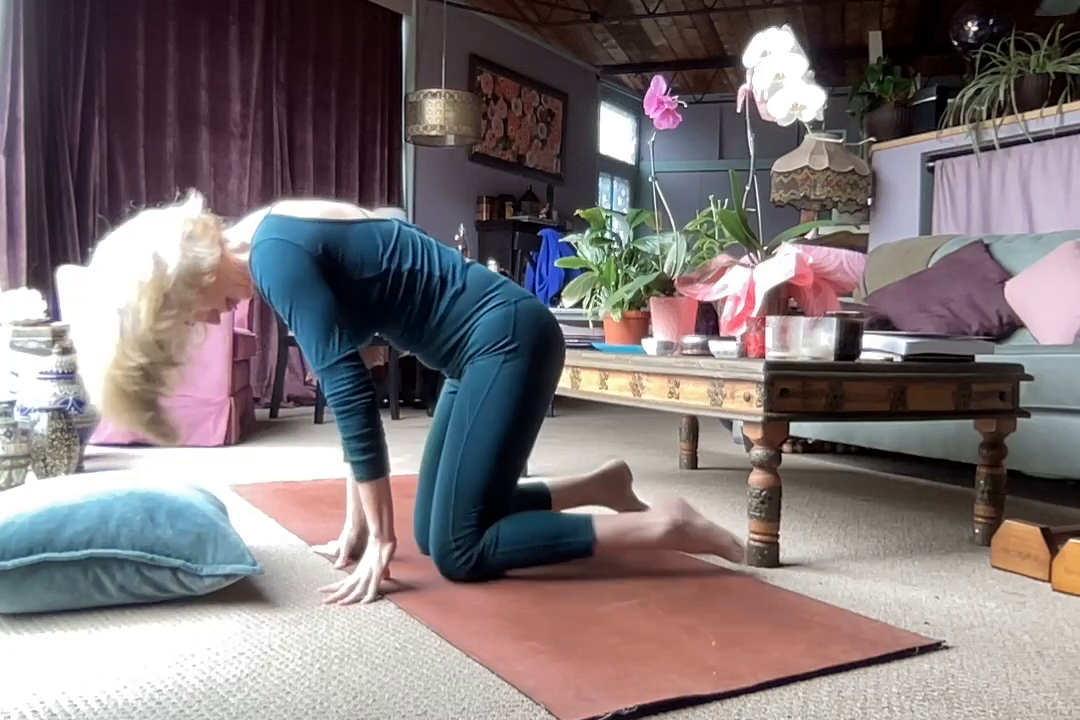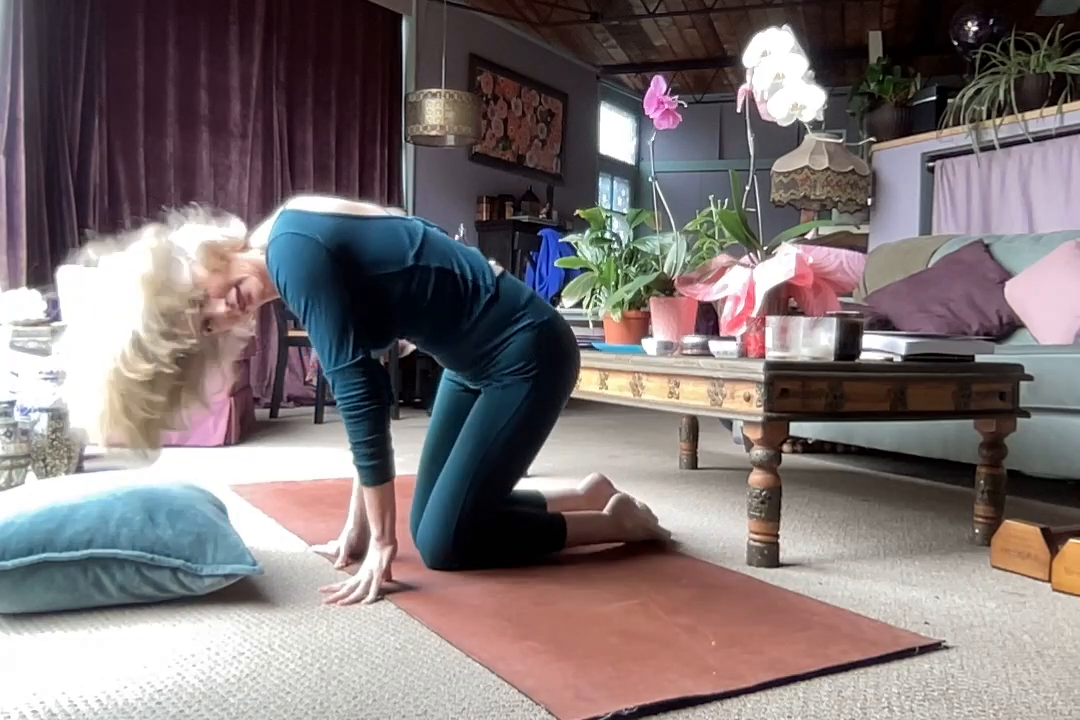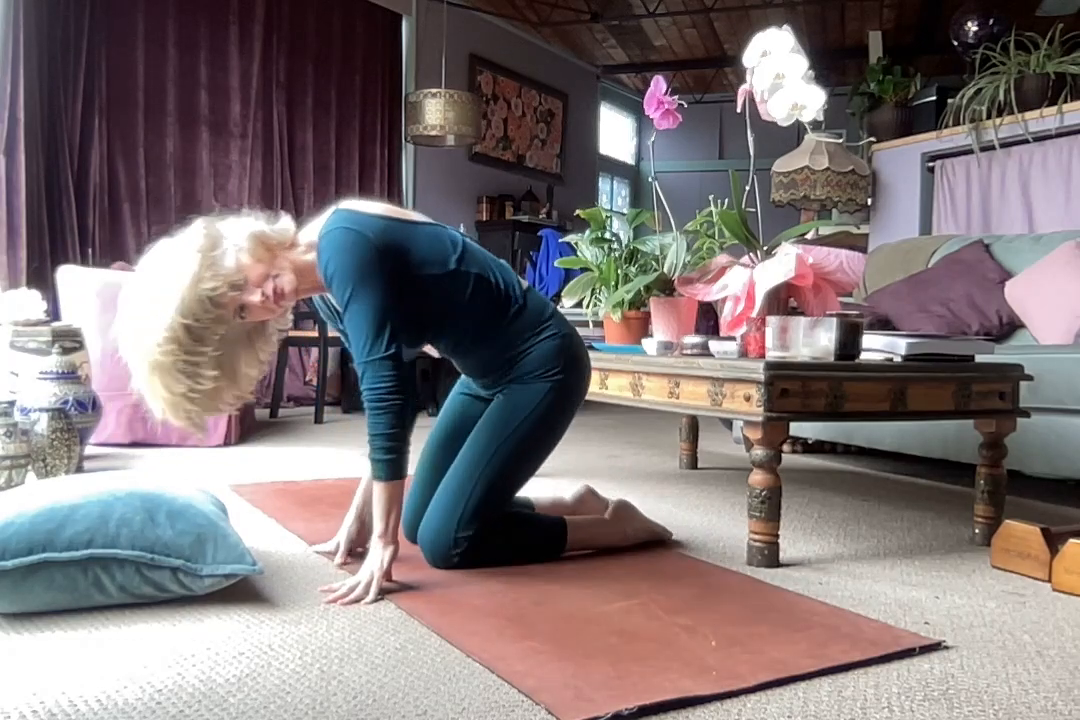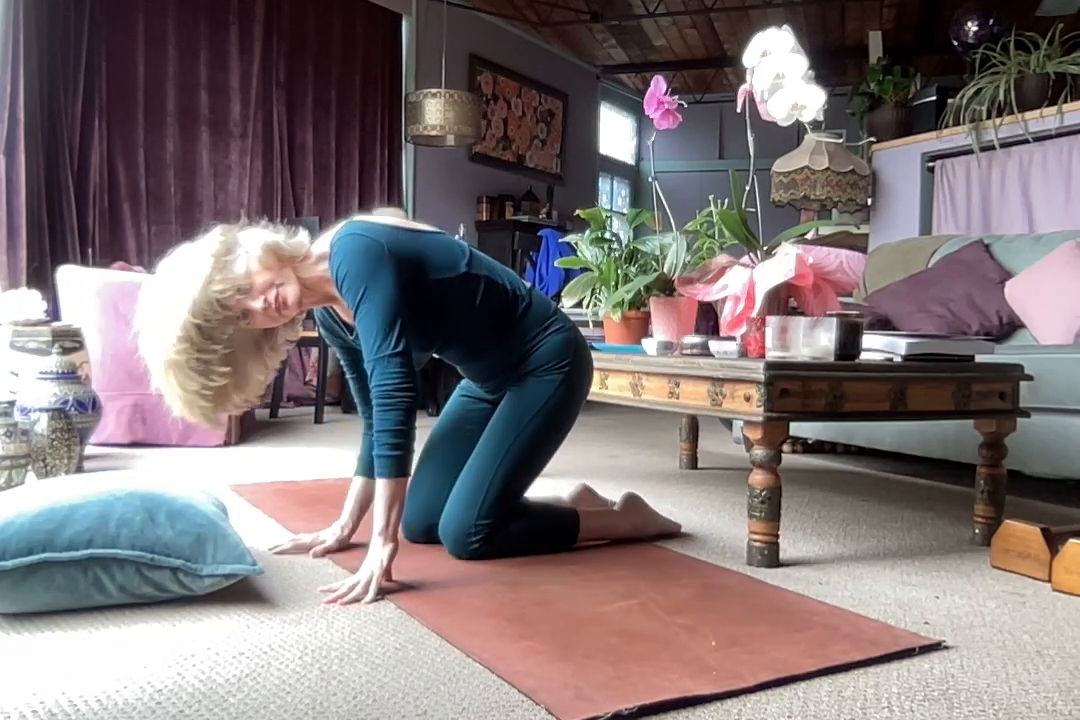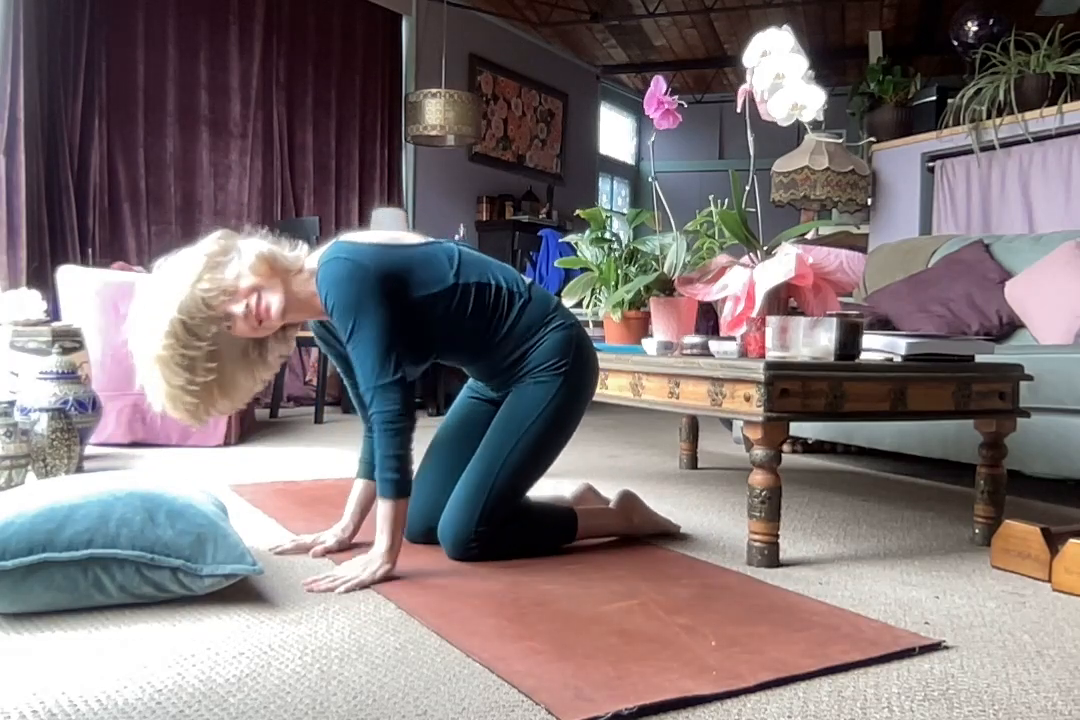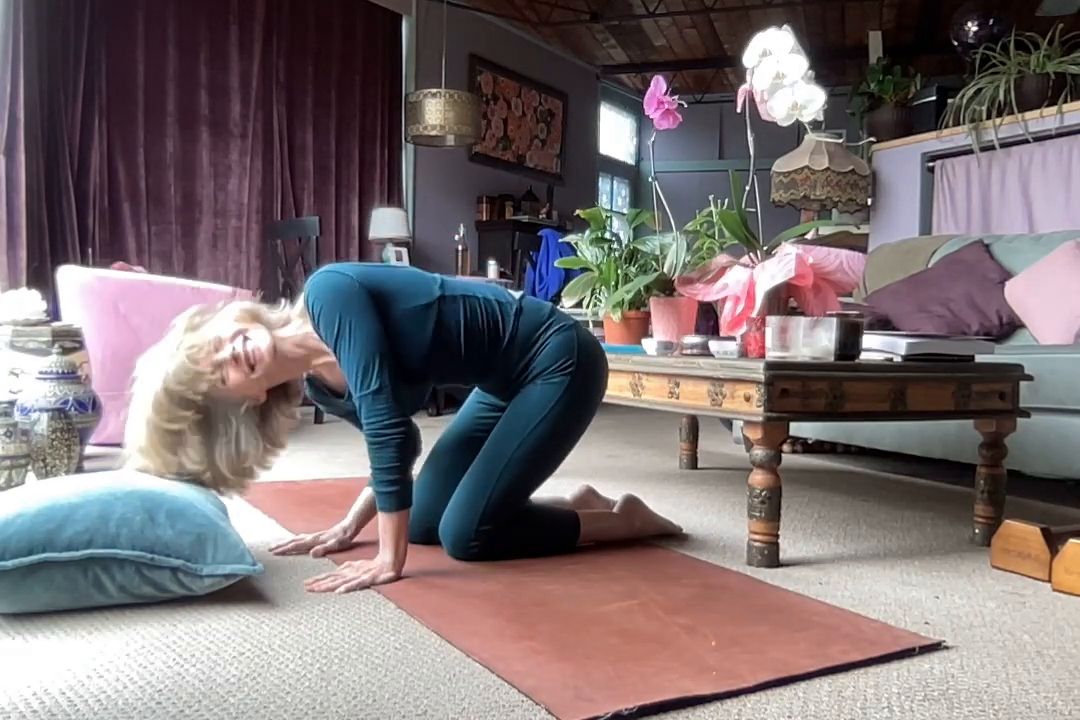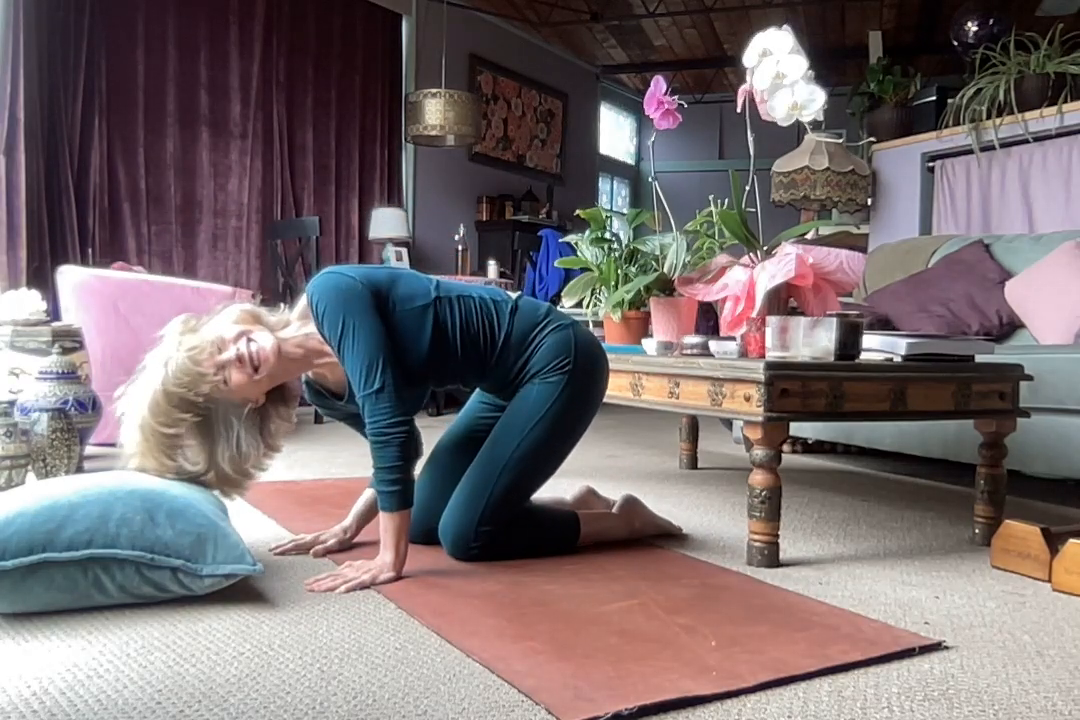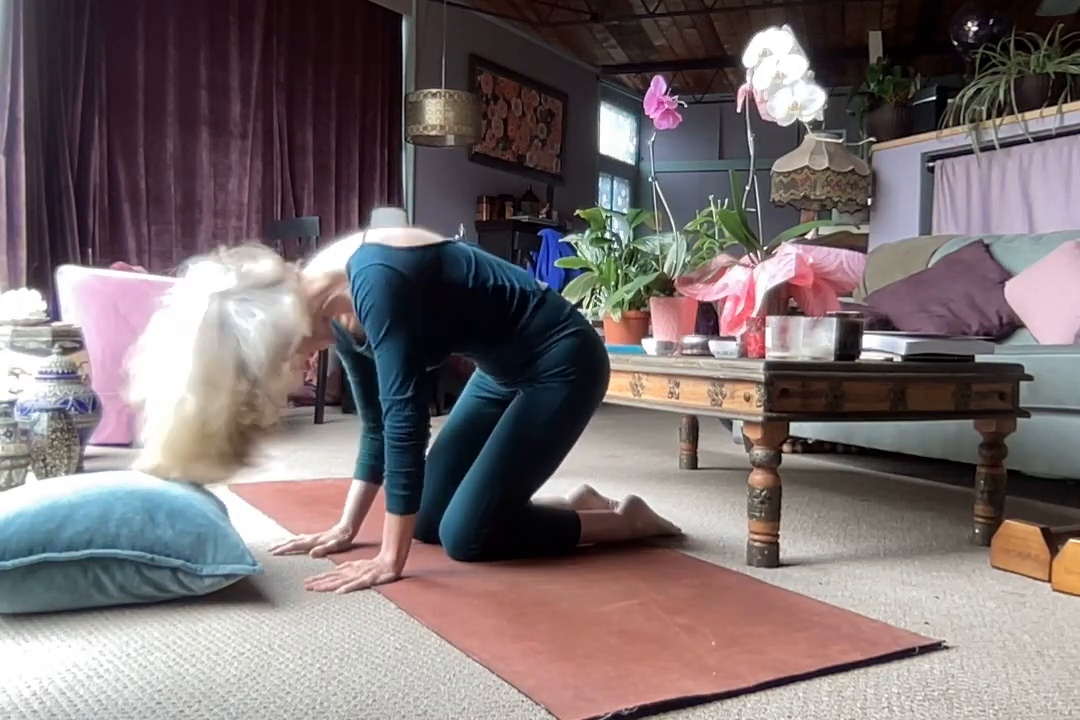
dt=0.5s
person 1, frame 1
left shoulder: (273, 254)
right shoulder: (282, 243)
left elbow: (349, 389)
right elbow: (349, 387)
left wrist: (379, 539)
right wrist: (358, 522)
left hip: (506, 339)
right hip: (485, 347)
left knee: (457, 551)
right knee: (438, 528)
left ankle: (663, 525)
right ankle: (598, 486)
person 1, frame 2
left shoulder: (293, 251)
right shoulder: (286, 267)
left elbow: (358, 393)
right elbow: (363, 390)
left wrist: (380, 544)
right wrist: (362, 524)
left hip: (526, 351)
right hip: (475, 358)
left knee: (445, 543)
right knee: (435, 513)
left ankle: (617, 520)
right ankle: (587, 496)
person 1, frame 3
left shoulder: (342, 244)
right shoulder: (326, 295)
left elbow: (386, 391)
right elbow: (389, 396)
left wrist: (383, 543)
right wrist: (362, 515)
left hip: (540, 364)
right hip: (489, 372)
left knee: (446, 542)
right knee: (419, 519)
left ankle: (616, 526)
right ankle: (575, 505)
person 1, frame 4
left shoulder: (353, 253)
right shoulder: (329, 316)
left elbow: (396, 392)
right elbow: (378, 415)
left wrist: (383, 543)
right wrist: (345, 525)
left hip: (545, 361)
right hip: (488, 378)
left knee: (466, 534)
right knee: (419, 523)
left ankle: (626, 517)
right ankle: (576, 504)
person 1, frame 5
left shoulder: (341, 273)
right shoulder: (327, 325)
left elbow: (393, 410)
right elbow: (380, 424)
left wrist: (383, 554)
right wrist: (346, 526)
left hip: (549, 360)
right hip: (497, 376)
left knee: (464, 536)
right knee: (421, 524)
left ankle: (621, 516)
right ankle: (577, 502)
person 1, frame 6
left shoulder: (328, 294)
right shoulder: (321, 388)
left elbow: (386, 425)
right elbow: (396, 441)
left wrist: (389, 561)
right wrist: (347, 527)
left hip: (557, 362)
right hip: (506, 382)
left knee: (467, 535)
right knee: (423, 522)
left ankle: (625, 519)
right ankle: (578, 505)
person 1, frame 7
left shoulder: (331, 295)
right shoulder: (321, 390)
left elbow: (390, 424)
right elbow: (397, 443)
left wrist: (390, 560)
right wrist: (348, 527)
left hip: (557, 360)
right hip: (509, 381)
left knee: (467, 535)
right knee: (426, 521)
left ankle: (624, 520)
right ankle: (577, 505)
person 1, frame 8
left shoulder: (373, 276)
right shoulder: (338, 309)
left elbow: (405, 416)
right elbow: (380, 425)
left wrist: (389, 560)
right wrist: (344, 529)
left hip: (560, 360)
right hip: (506, 366)
left knee: (466, 536)
right knee: (428, 519)
left ankle: (626, 521)
right ankle: (576, 504)
